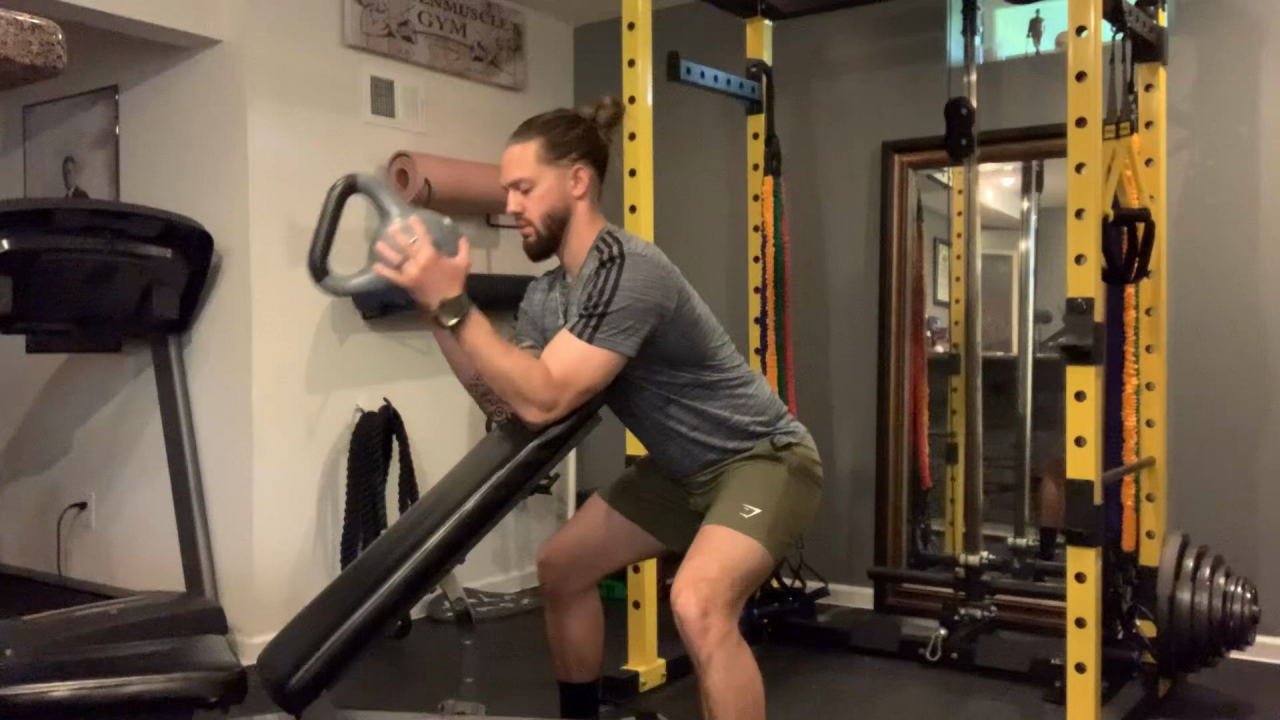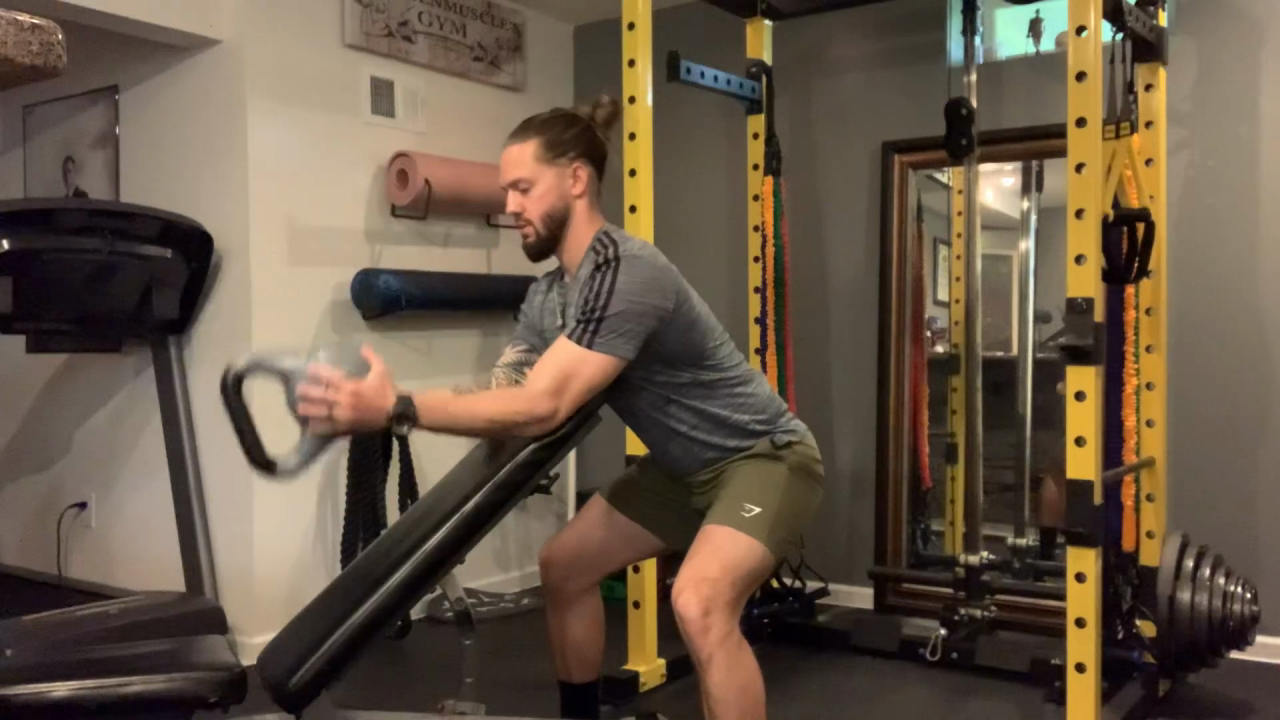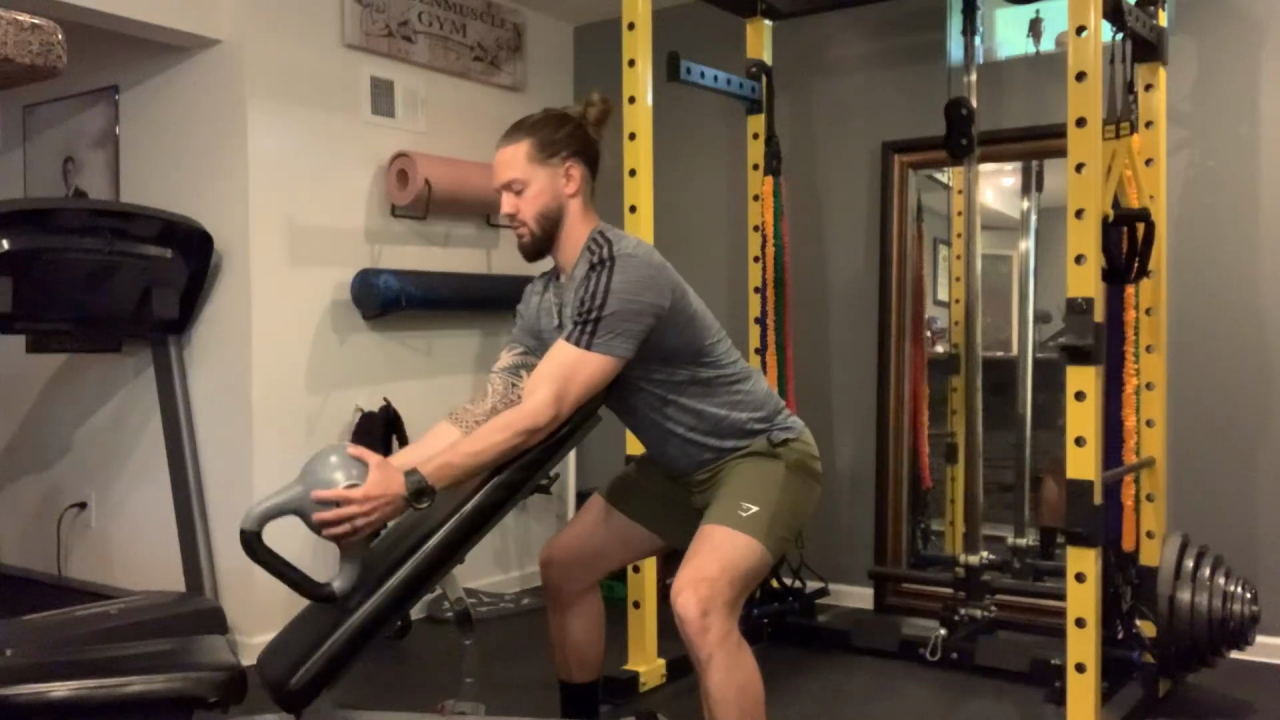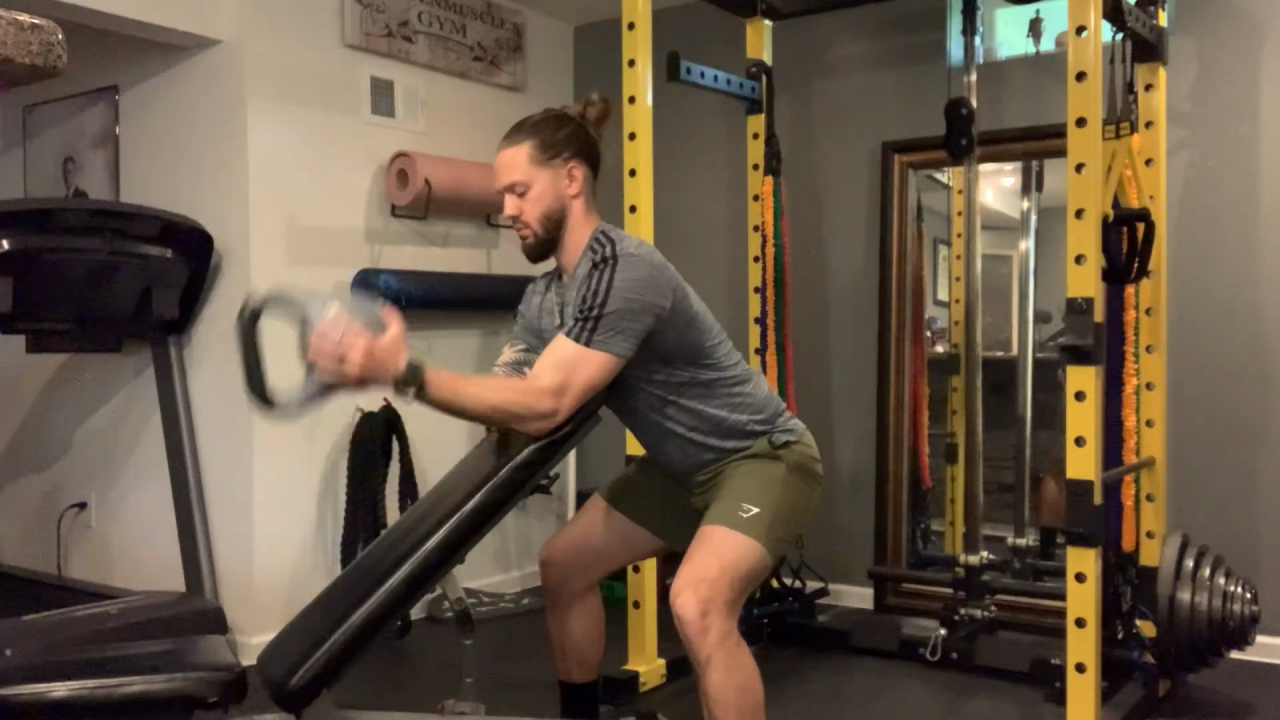
dt=0.5s
person 1, frame 1
left shoulder: (630, 272)
right shoulder: (546, 293)
left elbow: (543, 400)
right elbow: (504, 402)
left wrist: (452, 303)
right wrist: (437, 312)
left hip: (763, 457)
right hip: (682, 465)
left knee: (698, 604)
right knee: (562, 566)
person 1, frame 2
left shoulder: (627, 273)
right shoulder: (547, 298)
left elbow: (540, 408)
right elbow: (501, 396)
left wrist: (396, 406)
right wrist: (372, 404)
left hip: (764, 456)
right hip: (681, 464)
left knee: (699, 603)
right knee: (563, 566)
person 1, frame 3
left shoulder: (623, 272)
right shoulder: (541, 299)
left elbow: (539, 416)
right elbow: (494, 407)
left wrist: (409, 485)
right wrist: (390, 465)
left hip: (761, 454)
right hip: (681, 462)
left knee: (697, 603)
right knee: (563, 567)
person 1, frame 4
left shoulder: (624, 272)
right shoulder: (545, 297)
left elbow: (541, 406)
right elbow: (505, 399)
left wrist: (406, 372)
right wrist: (391, 362)
left hip: (763, 455)
right hip: (682, 464)
left knee: (698, 604)
right knee: (563, 566)
